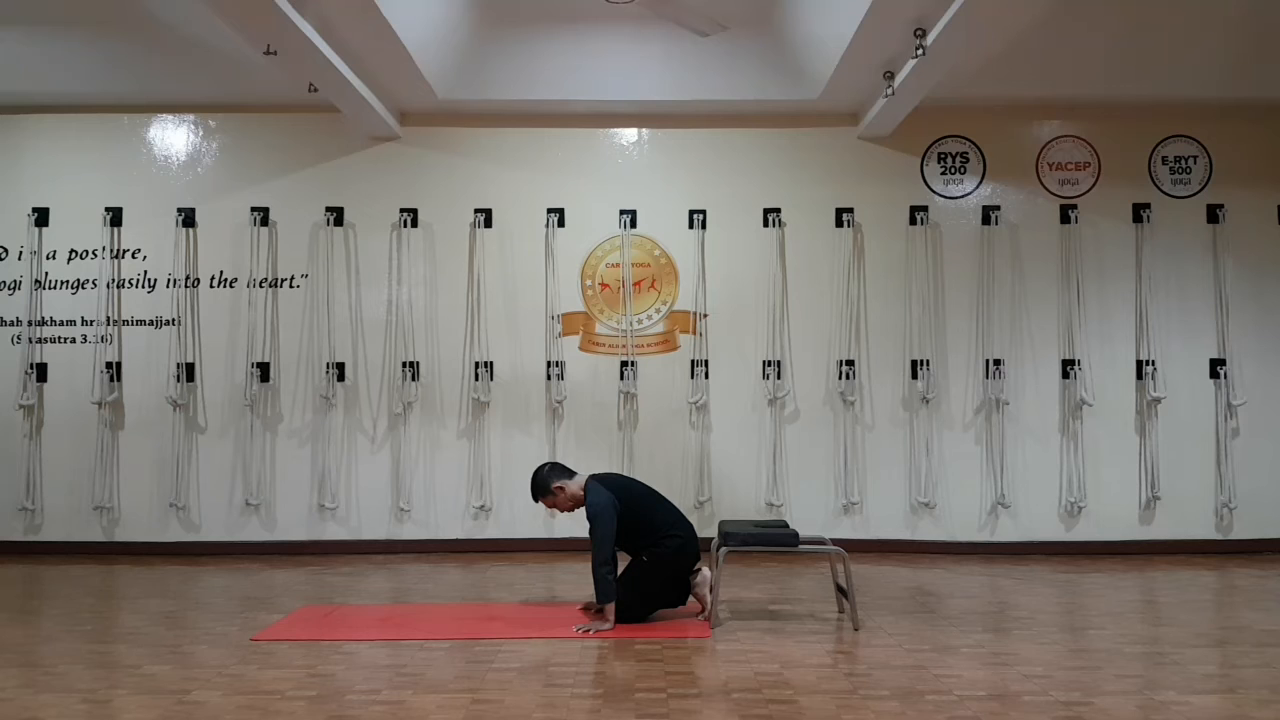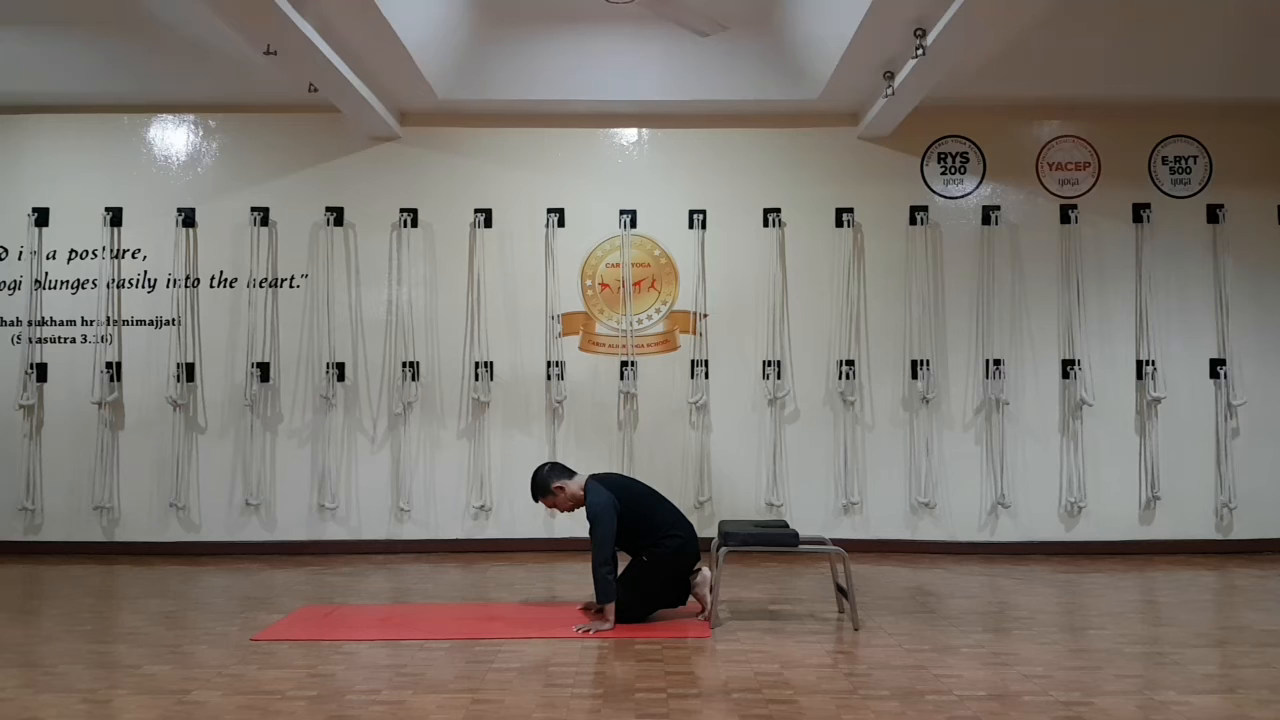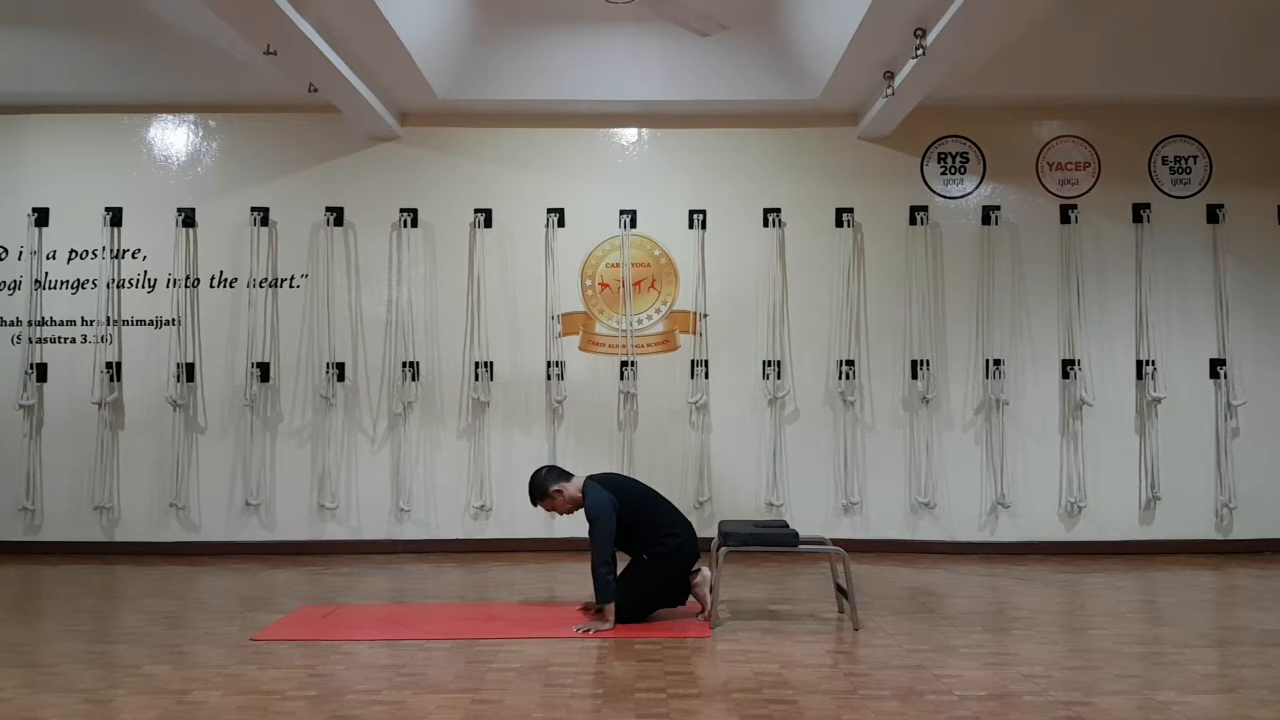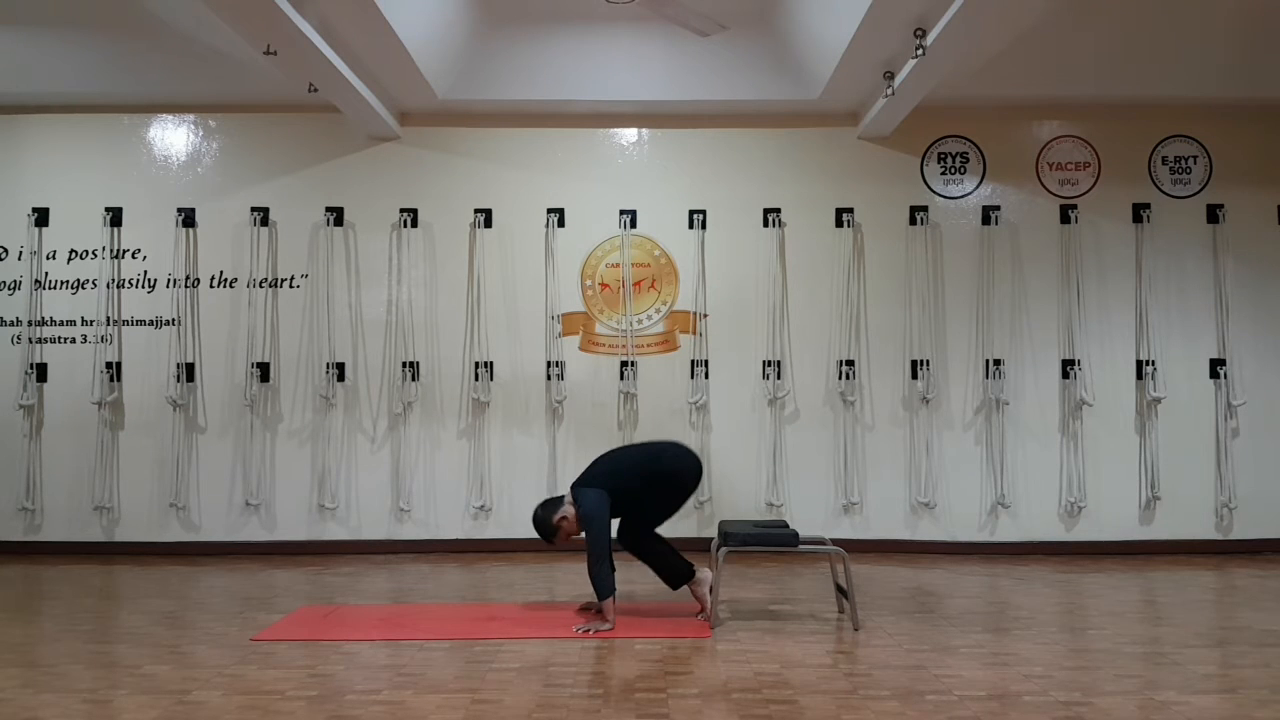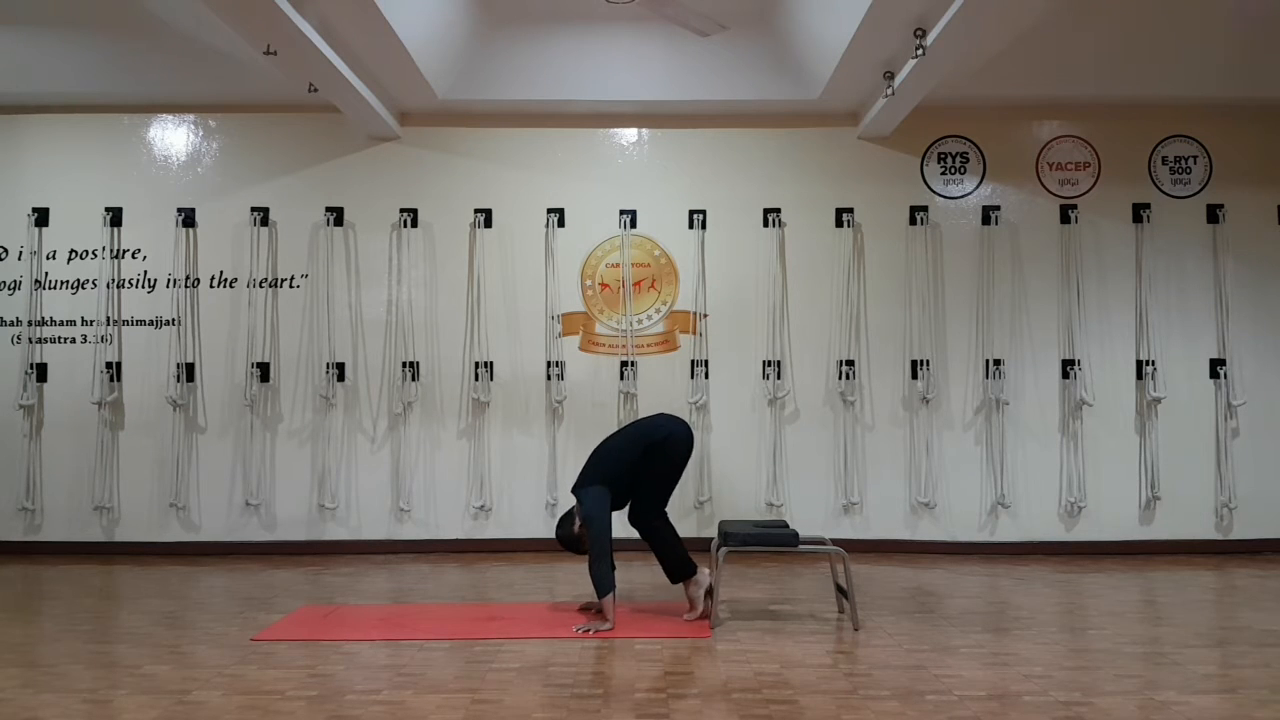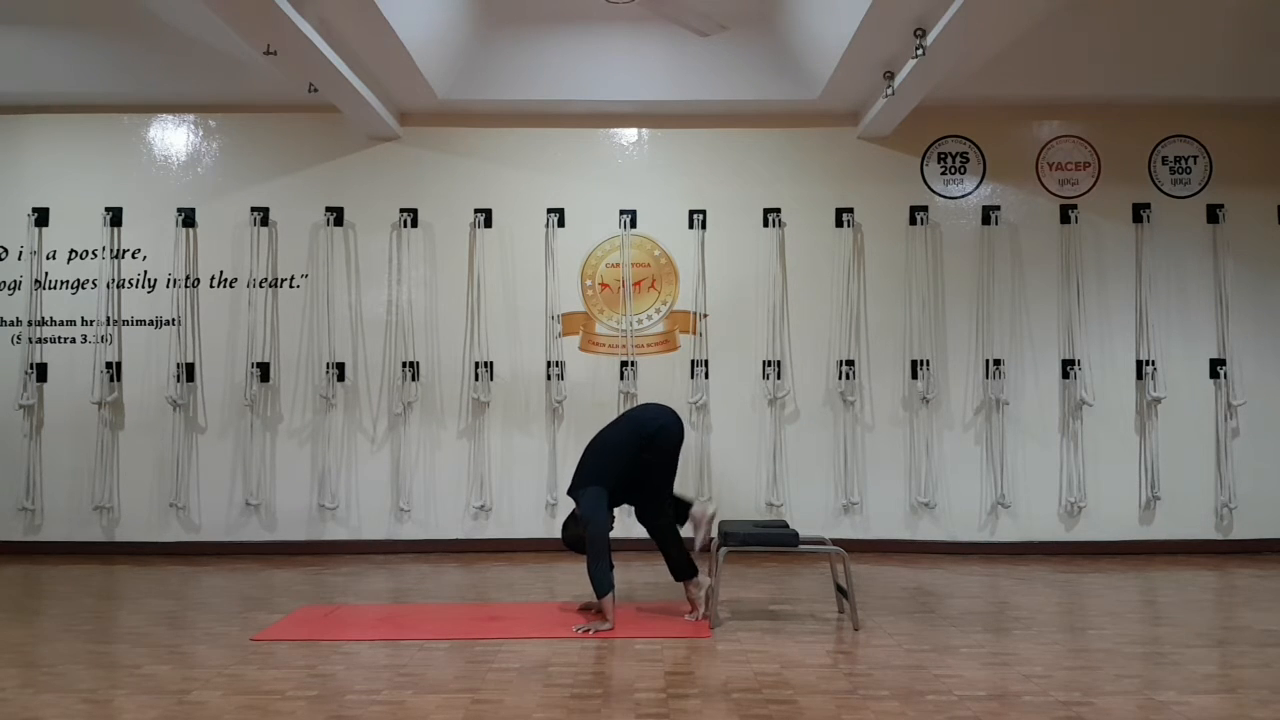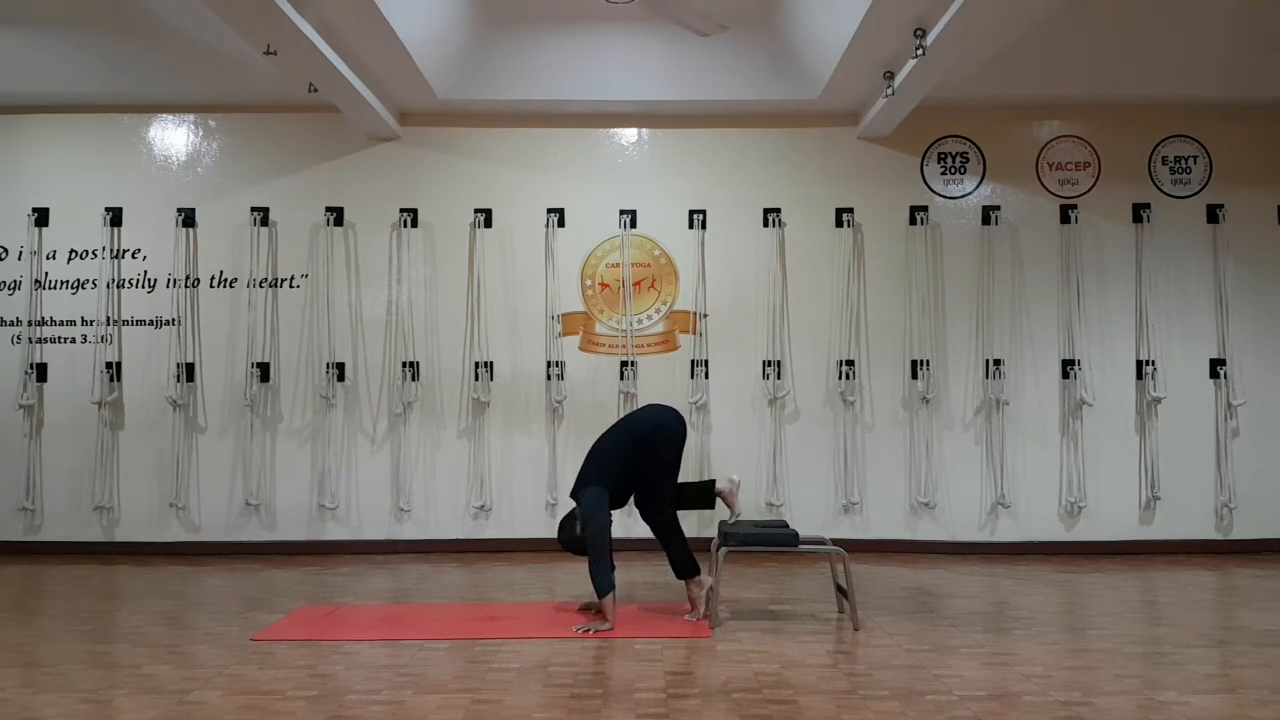
dt=0.7s
person 1, frame 1
left shoulder: (599, 501)
right shoulder: (599, 488)
left elbow: (602, 559)
right elbow: (606, 551)
left wrist: (608, 619)
right wrist: (605, 600)
left hip: (673, 547)
right hip: (675, 543)
left knee: (623, 609)
right knee: (619, 600)
left ankle: (692, 586)
right ankle: (691, 579)
person 1, frame 2
left shoulder: (598, 501)
right shoulder: (598, 488)
left elbow: (602, 559)
right elbow: (607, 552)
left wrist: (608, 619)
right wrist: (605, 600)
left hip: (673, 547)
right hip: (675, 543)
left knee: (623, 610)
right knee: (622, 598)
left ankle: (692, 585)
right ankle: (693, 578)
person 1, frame 3
left shoulder: (597, 501)
right shoulder: (596, 490)
left elbow: (602, 560)
right elbow: (606, 553)
left wrist: (608, 619)
right wrist: (604, 602)
left hip: (674, 547)
right hip: (673, 542)
left knee: (624, 611)
right knee: (622, 596)
left ankle: (692, 584)
right ankle: (692, 578)
person 1, frame 4
left shoulder: (590, 503)
right shoulder: (586, 495)
left elbow: (598, 558)
right elbow: (601, 553)
left wrist: (608, 619)
right wrist: (605, 602)
left hip: (679, 468)
right hip: (674, 466)
left knee: (633, 536)
right knee: (633, 533)
left ankle: (695, 579)
right ankle: (694, 577)
person 1, frame 5
left shoulder: (591, 504)
right shoulder: (593, 498)
left elbow: (599, 559)
right elbow: (603, 552)
left wrist: (608, 619)
right wrist: (606, 603)
left hip: (669, 436)
right hip: (662, 437)
left knee: (646, 518)
right knee: (645, 516)
left ankle: (692, 580)
right ankle: (693, 575)
person 1, frame 6
left shoulder: (590, 506)
right shoulder: (591, 498)
left elbow: (597, 560)
right elbow: (602, 553)
left wrist: (607, 619)
right wrist: (605, 603)
left hip: (658, 427)
right hip: (652, 425)
left knee: (653, 513)
right knee: (636, 495)
left ankle: (693, 582)
right ankle: (694, 512)
person 1, frame 7
left shoulder: (591, 505)
right shoulder: (592, 500)
left elbow: (599, 559)
right elbow: (603, 551)
left wrist: (608, 619)
right wrist: (606, 603)
left hip: (661, 427)
right hip: (656, 427)
left knee: (656, 512)
right knee: (649, 502)
left ankle: (695, 582)
right ankle: (719, 488)
